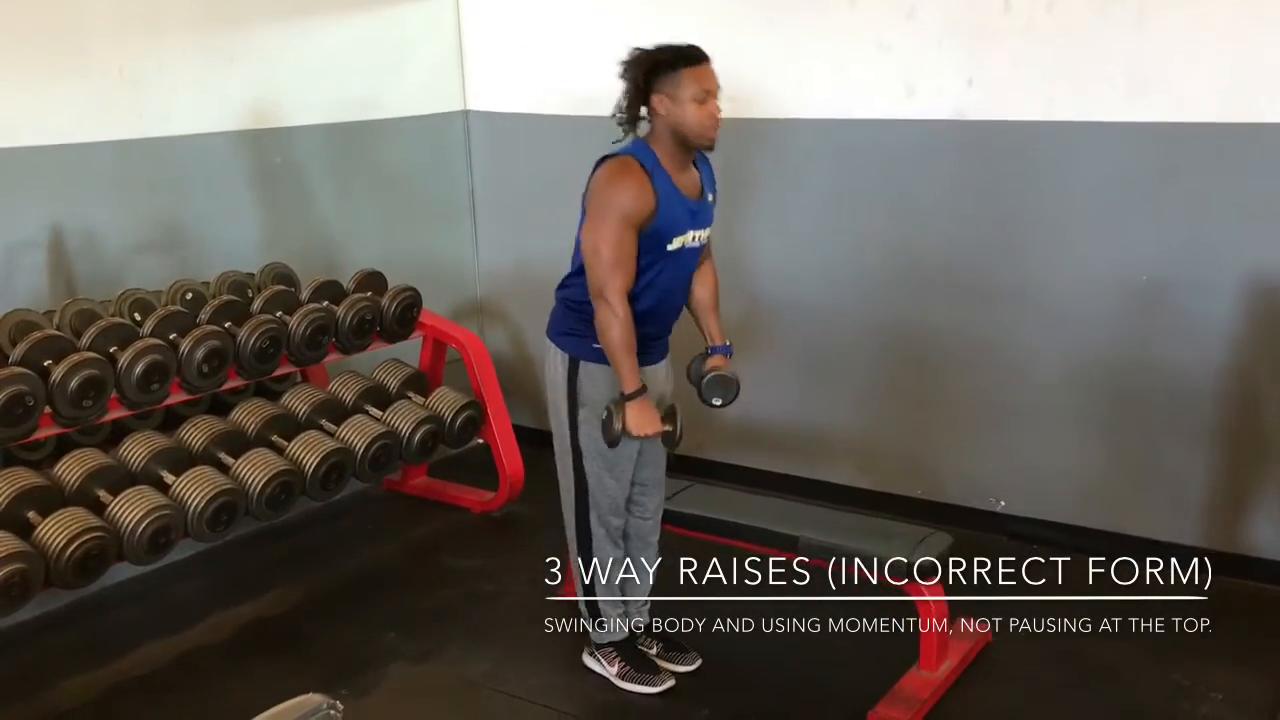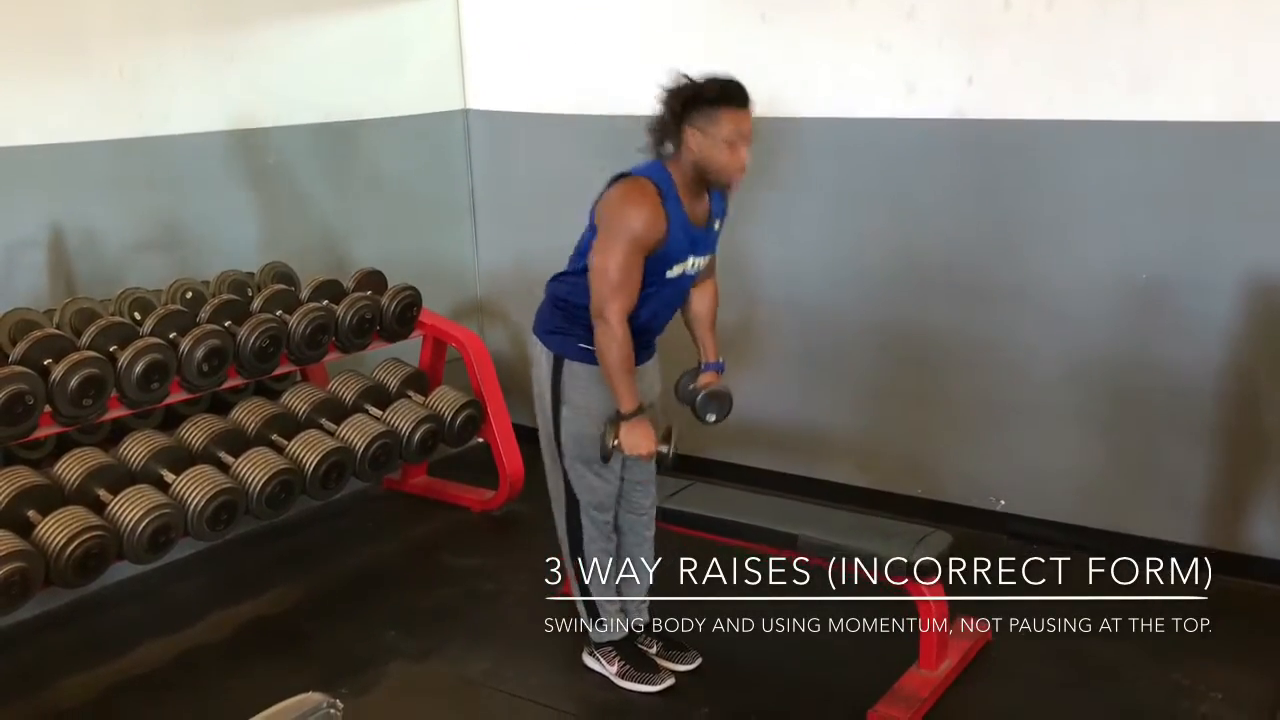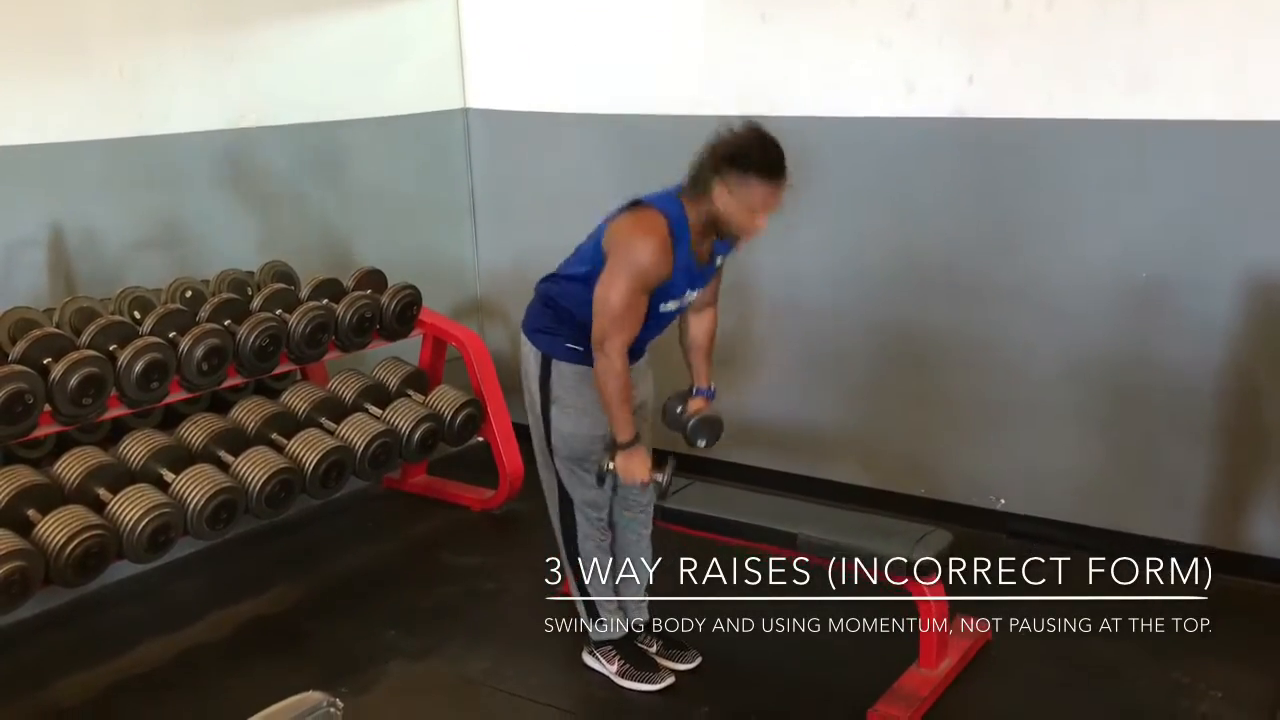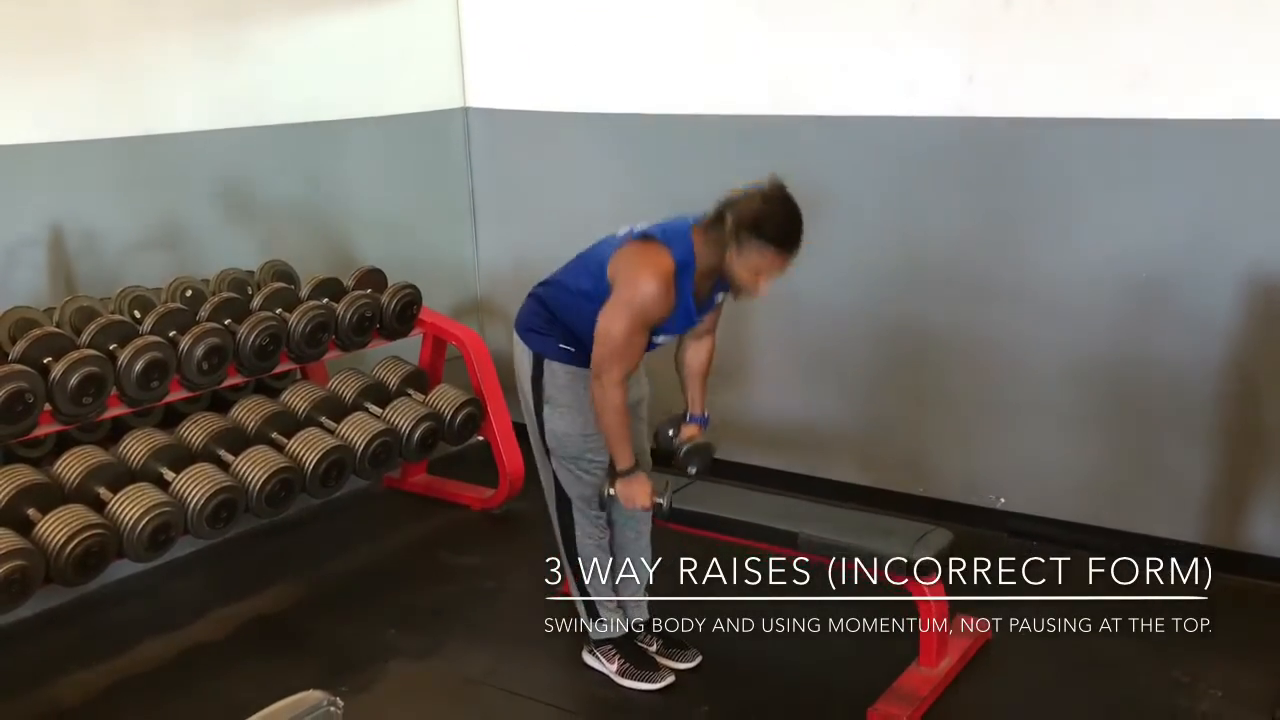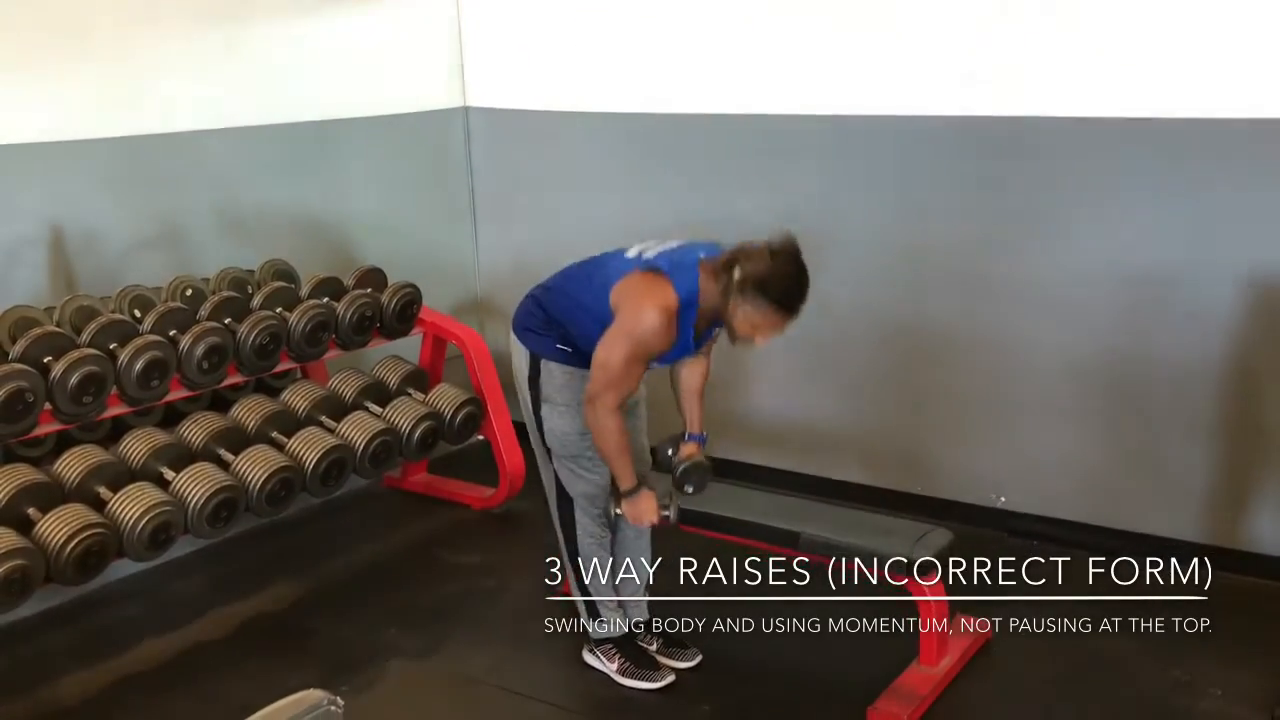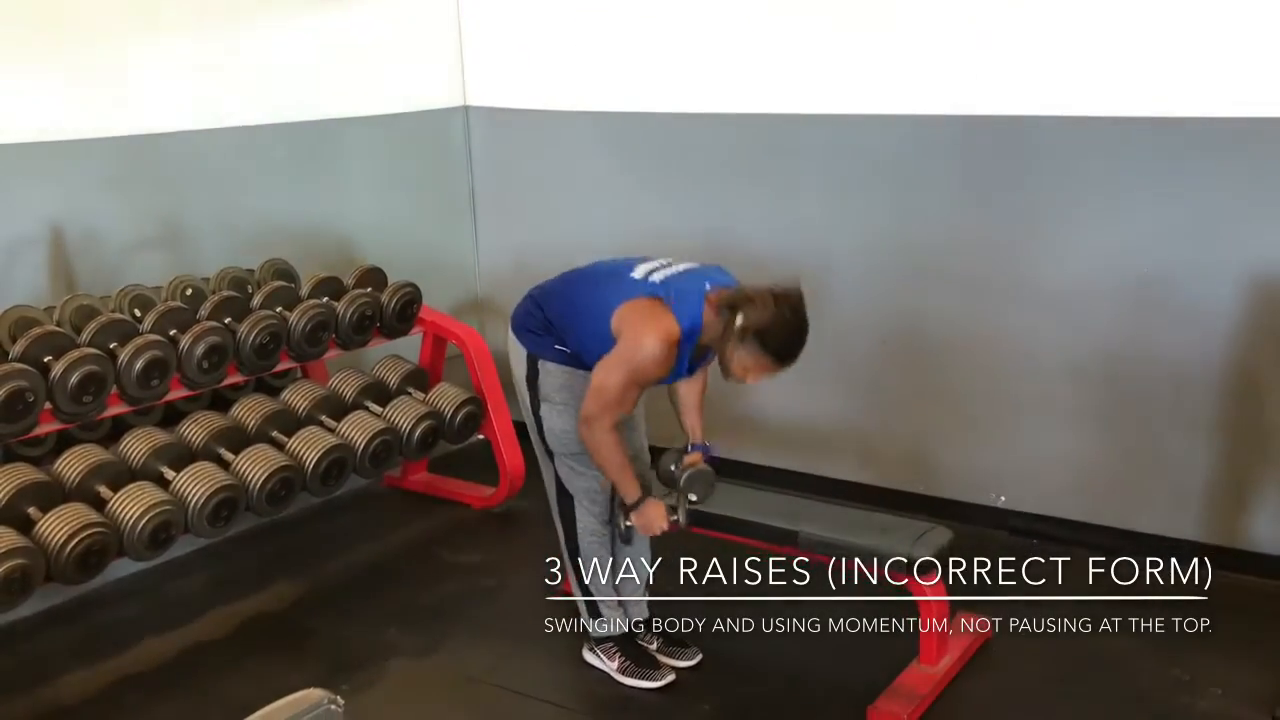
dt=0.1s
person 1, frame 1
left shoulder: (700, 172)
right shoulder: (625, 181)
left elbow: (700, 265)
right elbow: (608, 295)
left wrist: (717, 345)
right wrist: (635, 396)
left hip: (650, 353)
right hip: (592, 359)
left knee: (645, 502)
right knee: (602, 503)
left ankle: (635, 622)
right ankle: (605, 640)
person 1, frame 2
left shoulder: (712, 197)
right shoulder: (637, 203)
left elbow: (701, 283)
right elbow: (608, 317)
left wrist: (712, 362)
right wrist: (630, 416)
left hip: (635, 356)
right hip: (577, 357)
left knee: (638, 498)
right knee: (591, 501)
left ankle: (635, 621)
right ankle: (605, 638)
person 1, frame 3
left shoulder: (716, 230)
right shoulder: (649, 239)
left elbow: (701, 310)
right elbow: (607, 349)
left wrist: (702, 388)
right wrist: (626, 444)
left hip: (623, 347)
right hip: (564, 355)
left knee: (633, 492)
right knee: (587, 498)
left ankle: (634, 620)
right ankle: (605, 639)
person 1, frame 4
left shoulder: (716, 263)
right shoulder: (652, 276)
left elbow: (699, 338)
right elbow: (606, 380)
left wrist: (696, 416)
right wrist: (627, 470)
left hip: (614, 359)
right hip: (556, 355)
left knee: (633, 500)
right knee: (587, 492)
left ankle: (635, 621)
right ankle: (605, 637)
person 1, frame 5
left shoulder: (724, 282)
right shoulder: (655, 311)
left elbow: (694, 355)
right elbow: (600, 405)
left wrist: (693, 435)
right wrist: (632, 491)
left hip: (602, 334)
right hip: (554, 352)
left knee: (629, 476)
right knee: (587, 491)
left ankle: (634, 620)
right ankle: (605, 638)
person 1, frame 6
left shoulder: (726, 307)
right shoulder: (655, 338)
left elbow: (691, 369)
right elbow: (595, 424)
left wrist: (697, 446)
right wrist: (640, 502)
left hip: (600, 345)
right hip: (549, 350)
left knee: (632, 476)
right knee: (587, 490)
left ankle: (635, 620)
right ankle: (606, 636)
